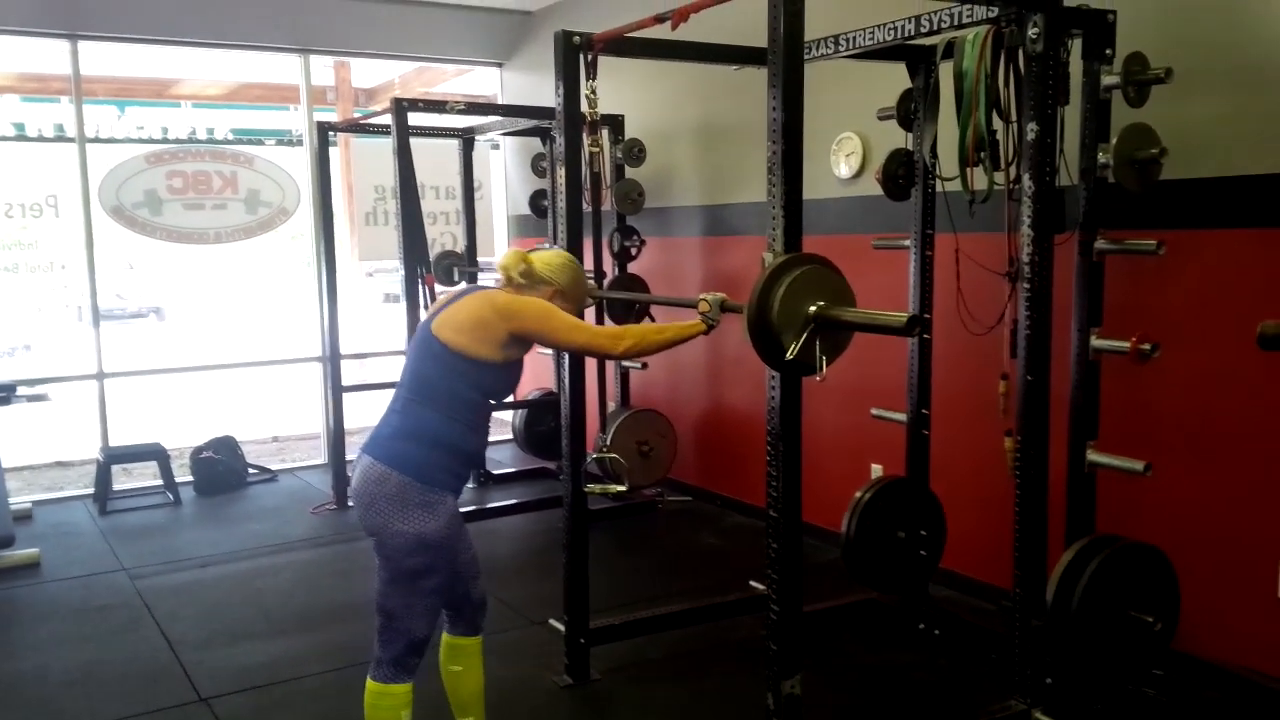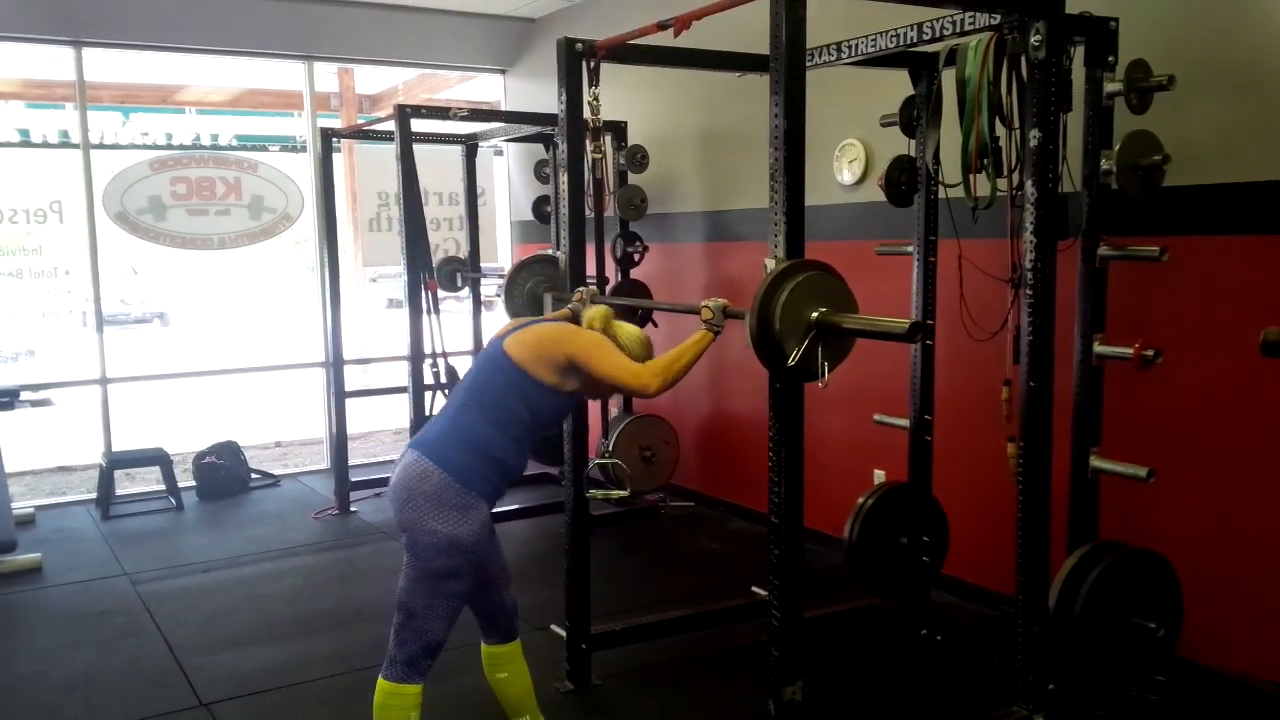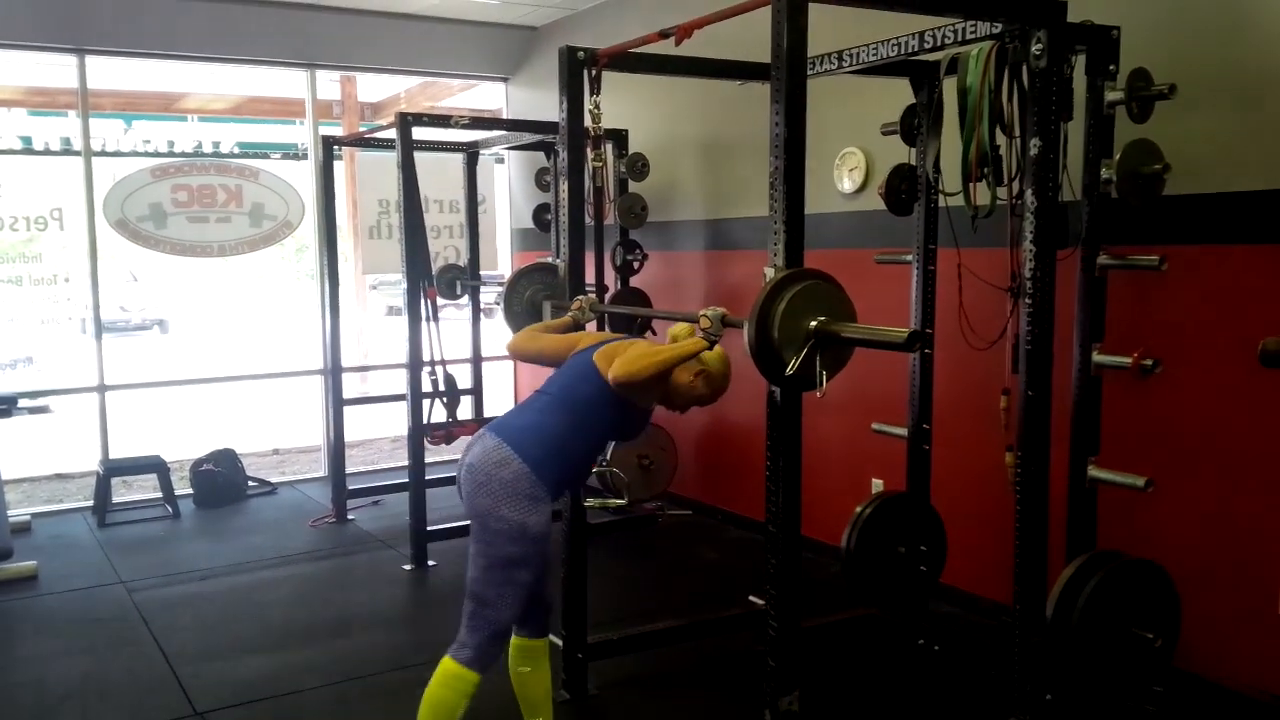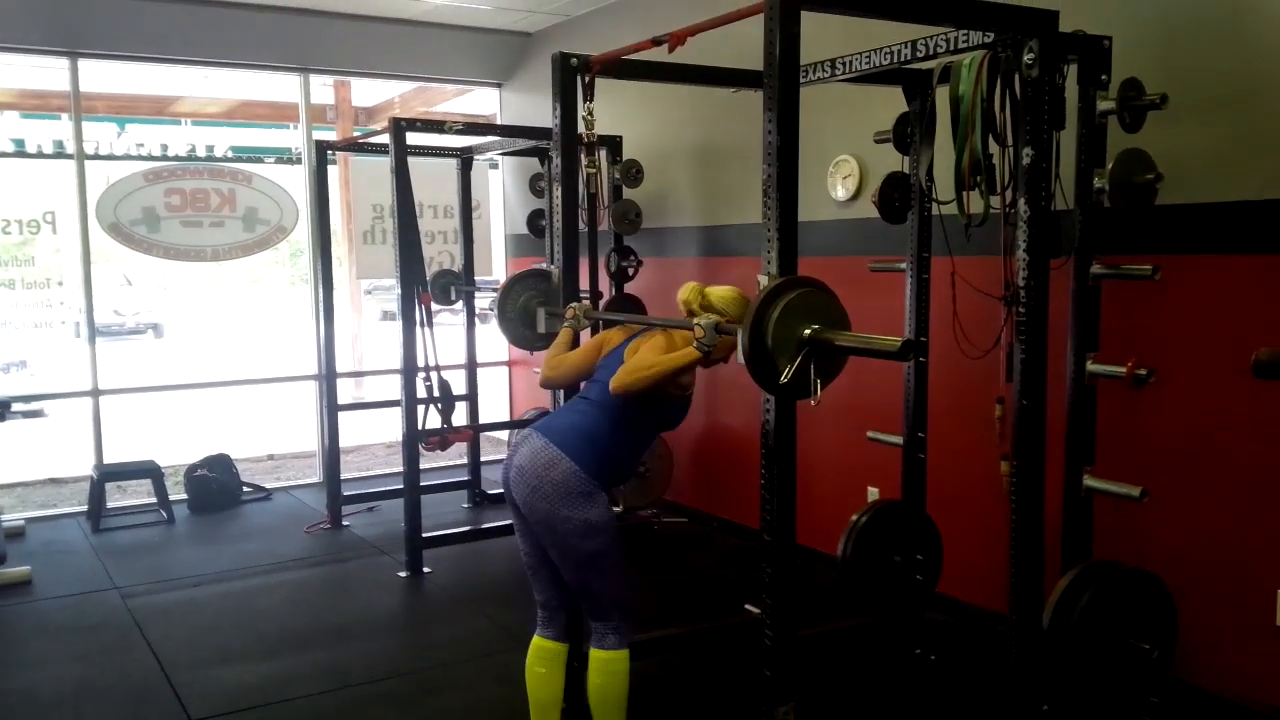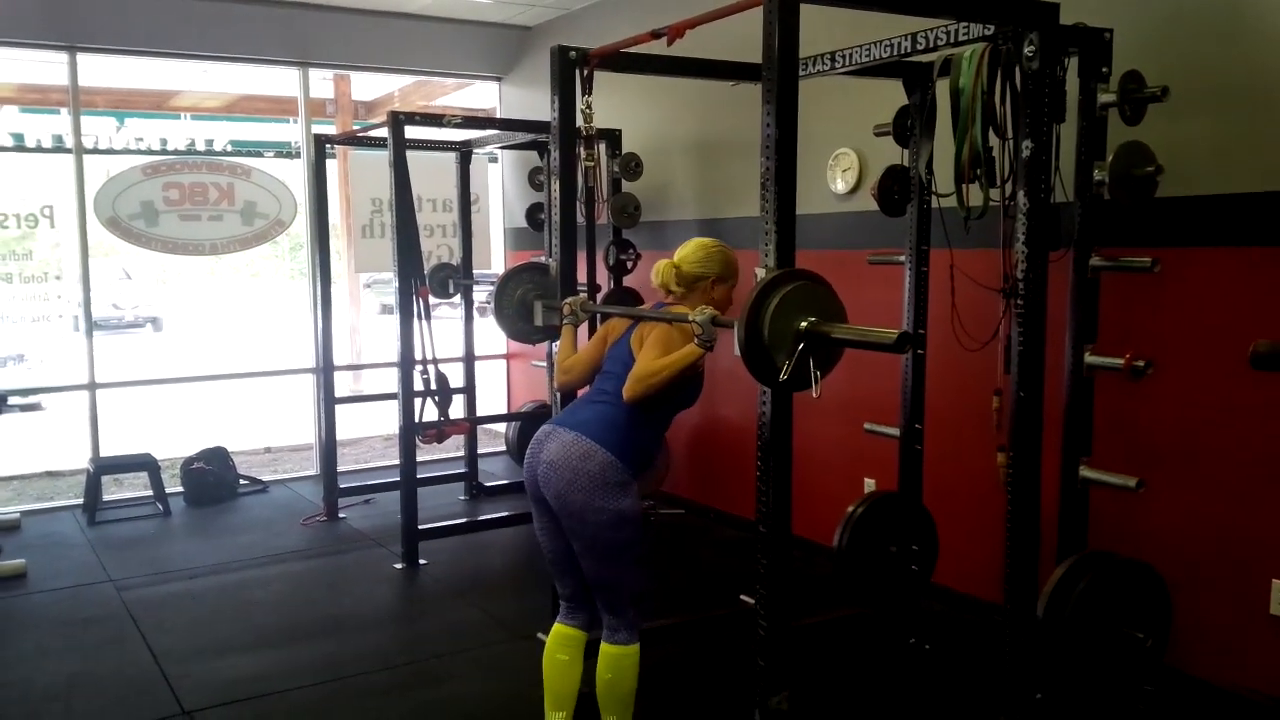
dt=0.4s
person 1, frame 1
left shoulder: (478, 302)
right shoulder: (503, 309)
right elbow: (615, 343)
left wrist: (574, 306)
right wrist: (701, 324)
left hip: (408, 477)
right hip: (408, 488)
left knee: (468, 609)
right knee: (402, 646)
person 1, frame 2
left shoulder: (544, 331)
right shoulder: (576, 340)
right elbow: (649, 381)
left wrist: (574, 310)
right wrist: (707, 331)
left hip: (441, 480)
right hip: (444, 491)
left knee: (500, 619)
right knee: (415, 649)
person 1, frame 3
left shoulder: (609, 342)
right shoulder: (647, 353)
left elbow: (520, 343)
right elbow: (622, 375)
left wrist: (574, 318)
right wrist: (702, 342)
left hip: (491, 460)
right hip: (512, 480)
left knee: (533, 617)
right knee: (483, 639)
person 1, frame 4
left shoulder: (631, 332)
right shoulder: (675, 346)
left elbow: (550, 372)
right elbow: (622, 383)
left wrist: (571, 325)
right wrist: (695, 352)
left hip: (526, 459)
right hip: (562, 479)
left knee: (554, 619)
right knee: (609, 624)
person 1, frame 5
left shoulder: (630, 318)
right shoulder: (679, 327)
left elbow: (565, 377)
right elbow: (635, 389)
left wrist: (570, 322)
right wrist: (699, 346)
left hip: (545, 452)
right hip: (590, 471)
left knee: (575, 608)
right knee: (620, 619)
